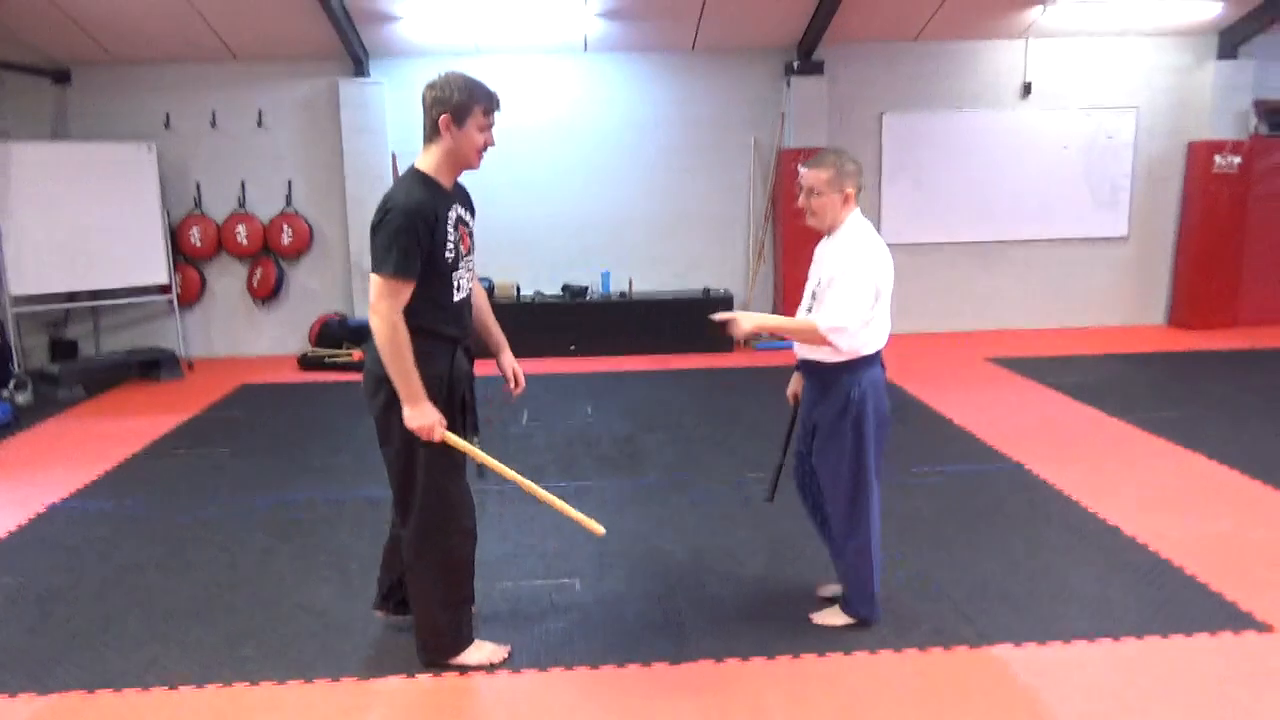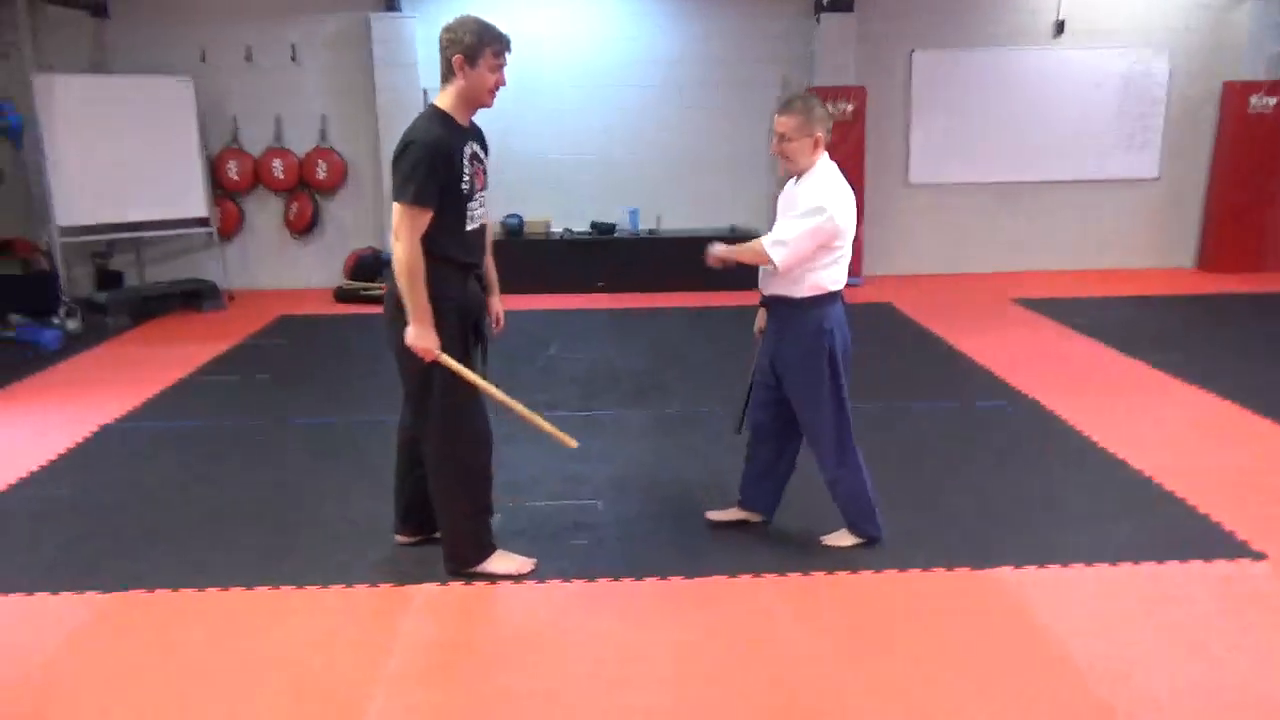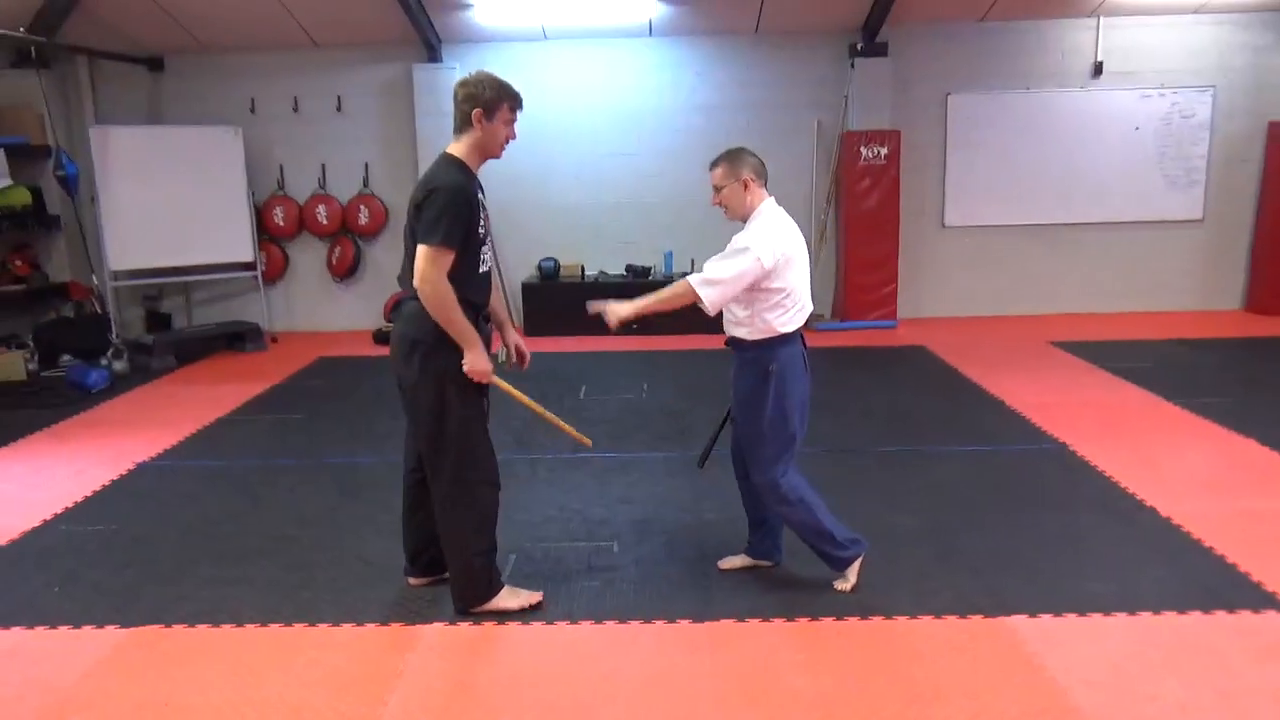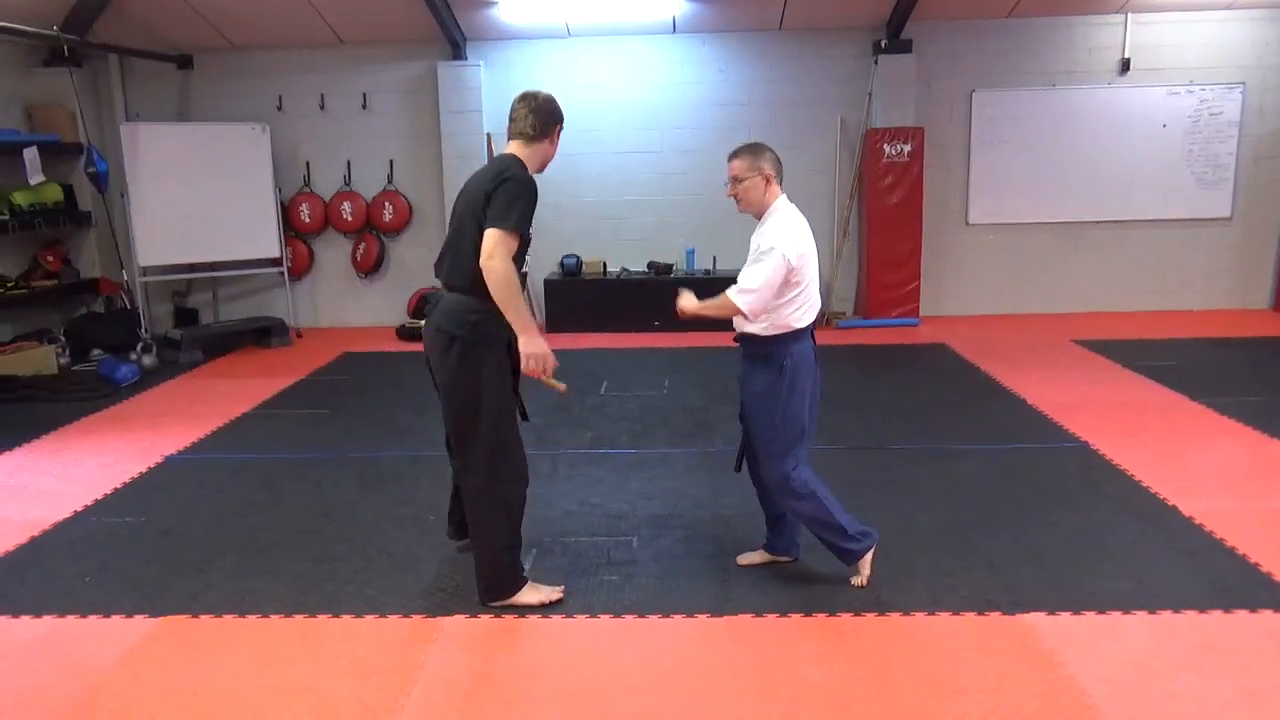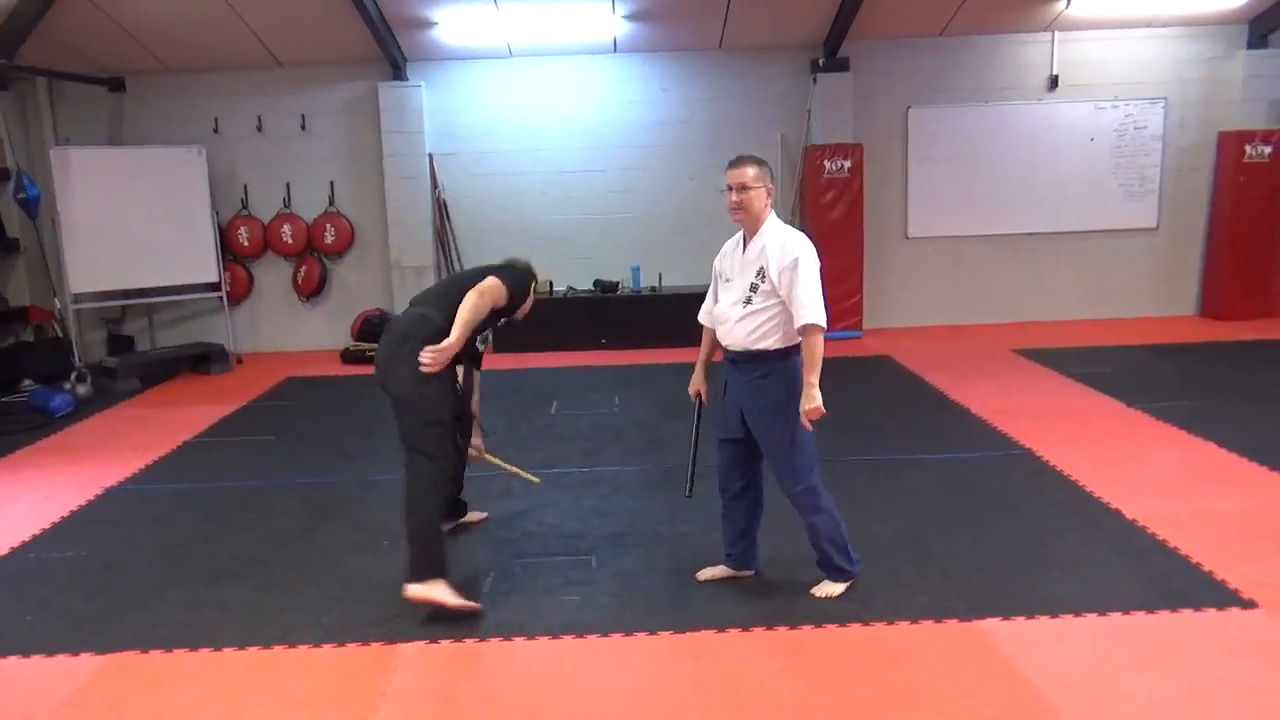
dt=0.5s
person 1, frame 1
left shoulder: (457, 196)
right shoulder: (408, 206)
right elbow: (385, 312)
left wrist: (502, 350)
right wrist: (413, 401)
left hip: (445, 365)
right hip: (411, 375)
left knee: (426, 497)
right knee: (438, 507)
left ankle: (398, 594)
right ankle: (445, 638)
person 1, frame 2
left shoulder: (472, 136)
right shoulder: (428, 141)
right elbow: (405, 238)
left wrist: (490, 290)
right wrist: (419, 321)
left hip: (458, 296)
right hip: (431, 302)
left knee: (429, 415)
right knee: (458, 426)
left ankle: (416, 520)
right ankle: (471, 548)
person 1, frame 3
left shoulder: (465, 182)
right shoulder: (450, 187)
left elbow: (479, 270)
right elbow: (428, 278)
left wrist: (505, 328)
right wrist: (472, 346)
left hip: (438, 342)
right hip: (435, 345)
left knee: (431, 457)
right knee: (467, 466)
left ankle: (426, 562)
right ankle: (479, 588)
person 1, frame 4
left shoulder: (491, 174)
right shoulder: (518, 180)
right elbow: (494, 258)
right wrist: (528, 333)
left hip: (453, 325)
right hip: (473, 333)
left knee: (473, 442)
right knee: (497, 458)
left ankle: (465, 522)
right ankle: (502, 583)
person 1, frame 5
right shoulder: (516, 280)
left elbow: (470, 359)
right elbow: (485, 291)
left wrist: (472, 429)
right wrist: (454, 343)
left hip: (399, 350)
right hip: (417, 349)
left knee: (450, 430)
right knee: (431, 453)
left ankle: (447, 512)
right ankle: (426, 578)
person 2, frame 1
left shoulder: (860, 251)
right shoulder: (831, 242)
left elbow: (834, 328)
left wrist: (760, 322)
right wrist: (803, 371)
left hip: (852, 388)
right hip: (825, 381)
left knee: (849, 495)
right knee: (814, 484)
left ankle: (859, 601)
right ankle: (855, 576)
person 2, frame 2
left shoulder: (825, 195)
right shoulder: (799, 184)
left elbow: (770, 254)
left wrist: (725, 252)
right wrist: (769, 306)
left hip: (813, 324)
right hip: (788, 318)
left knee: (827, 429)
right knee: (768, 418)
left ankle: (862, 525)
right ankle: (755, 503)
person 2, frame 3
left shoulder: (762, 238)
right shoulder: (770, 225)
left elbow: (700, 289)
left wrist: (632, 306)
right wrist: (742, 350)
left hip: (772, 363)
right hip: (765, 356)
left knee: (772, 470)
right knee: (748, 460)
left ankle: (844, 551)
right ankle: (764, 548)
person 2, frame 4
left shoulder: (780, 236)
right shoulder: (776, 225)
left elbow: (741, 303)
left wrist: (694, 306)
left hip: (781, 361)
right hip: (767, 357)
left knee: (783, 467)
right knee: (761, 458)
left ankle: (855, 544)
right ankle: (780, 544)
person 2, frame 5
left shoulder: (791, 246)
right shoulder: (729, 251)
left elbow: (811, 323)
right elbow: (714, 316)
left wrist: (811, 387)
right wrist: (700, 370)
left hip: (775, 374)
right hip: (737, 374)
left knee: (799, 478)
right knee: (734, 475)
left ankle: (841, 568)
right ankle: (739, 559)
